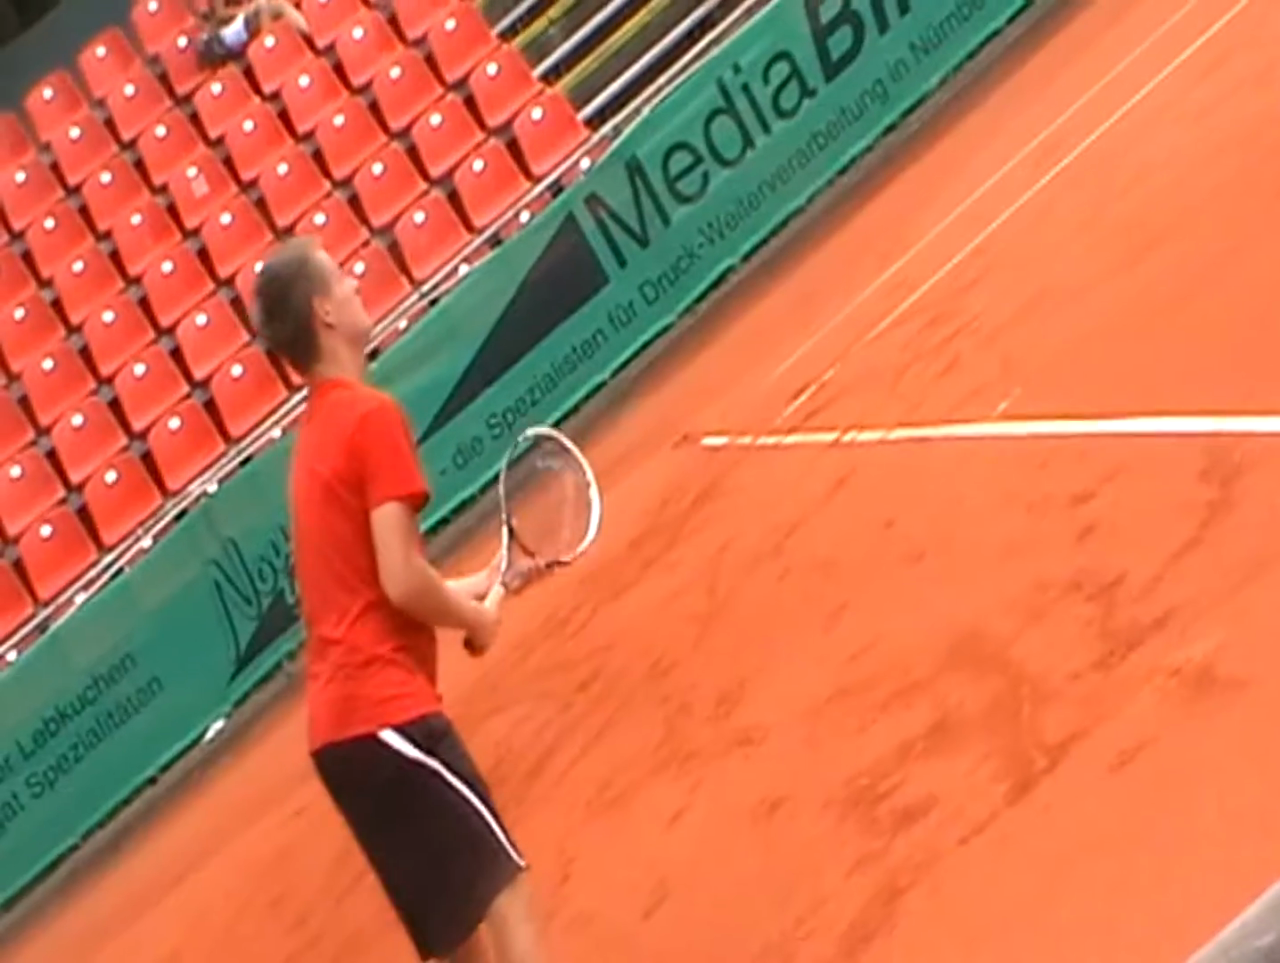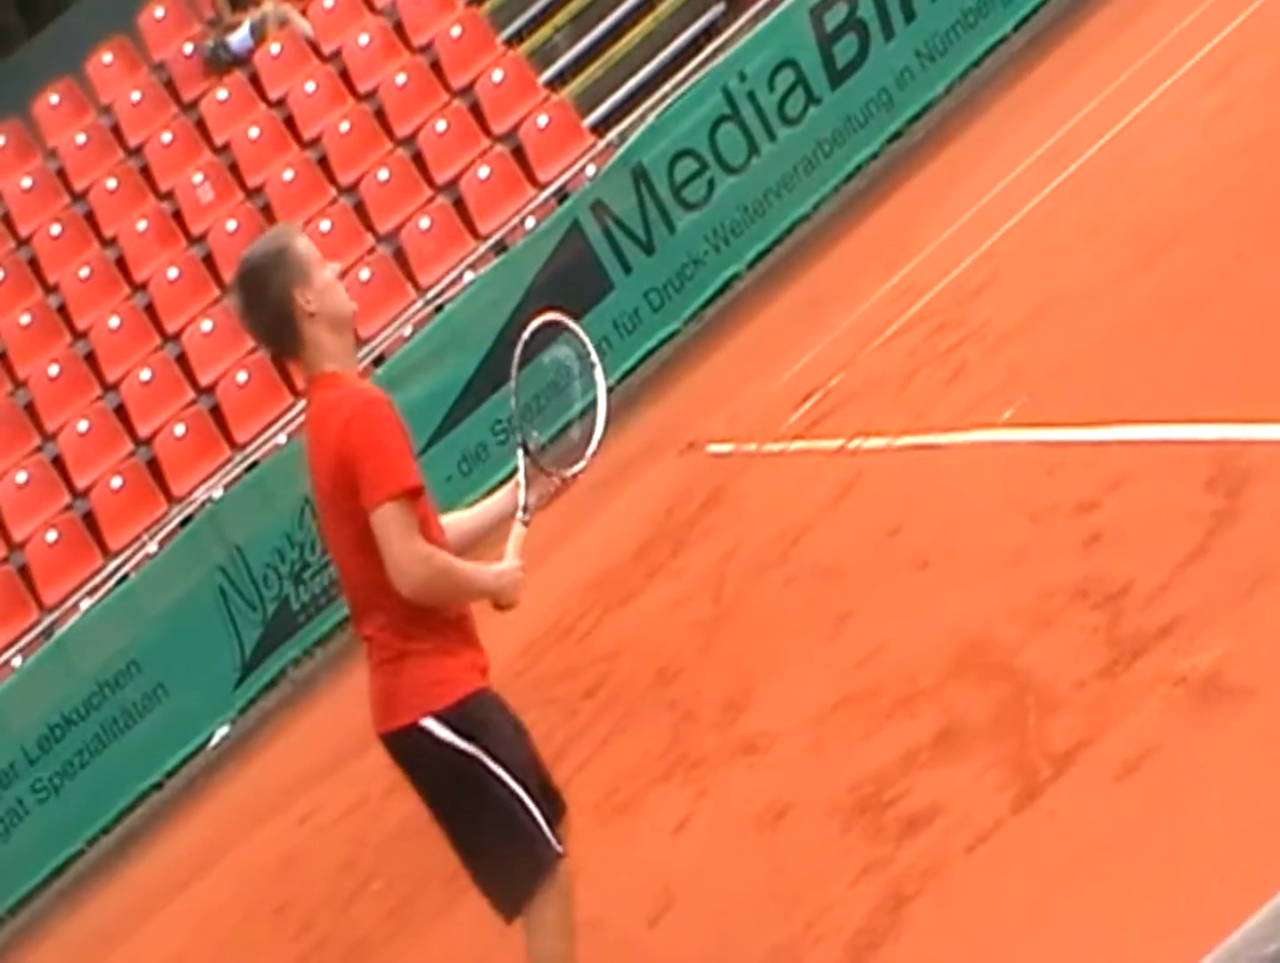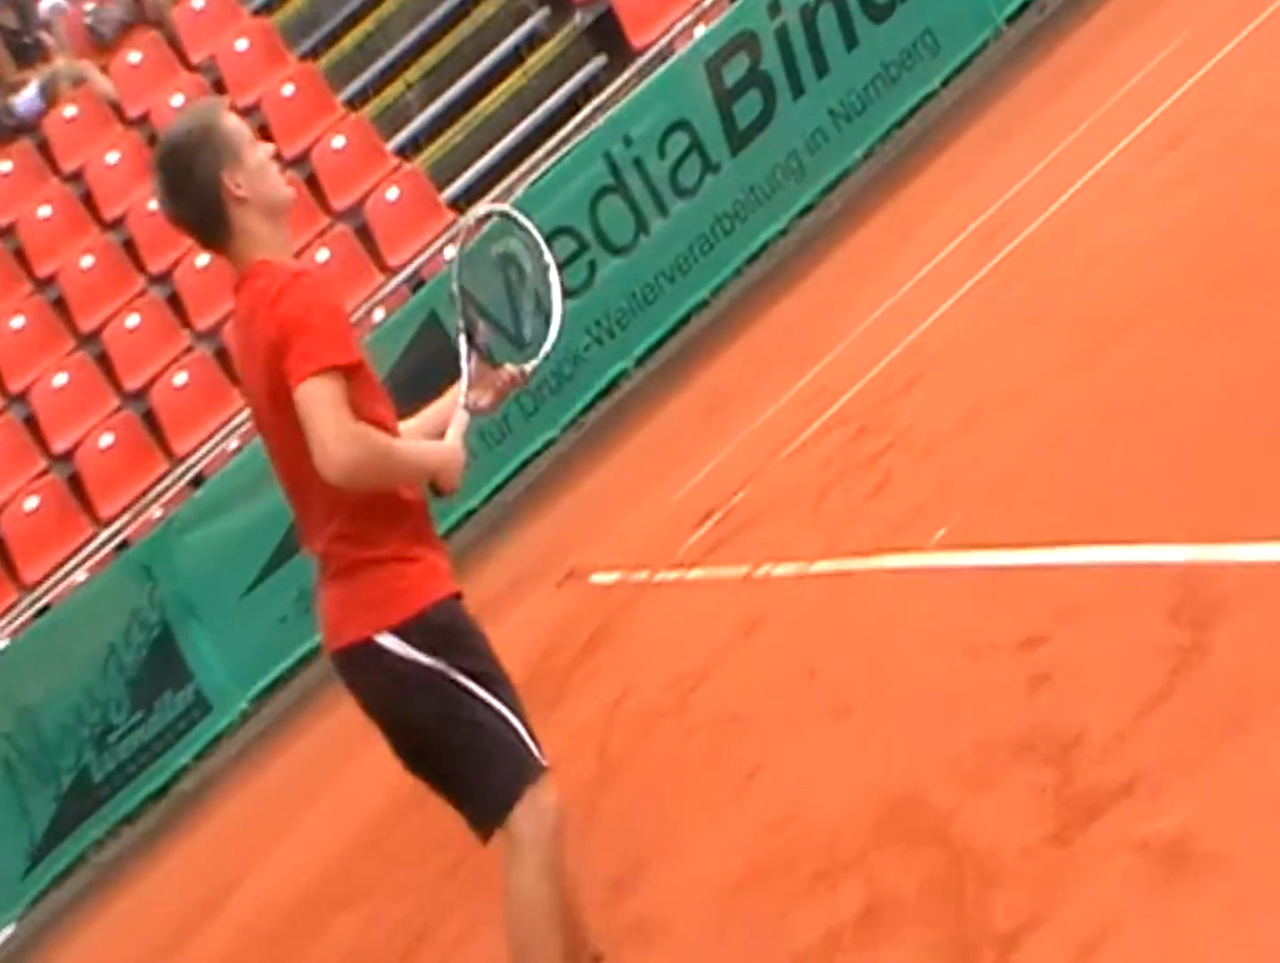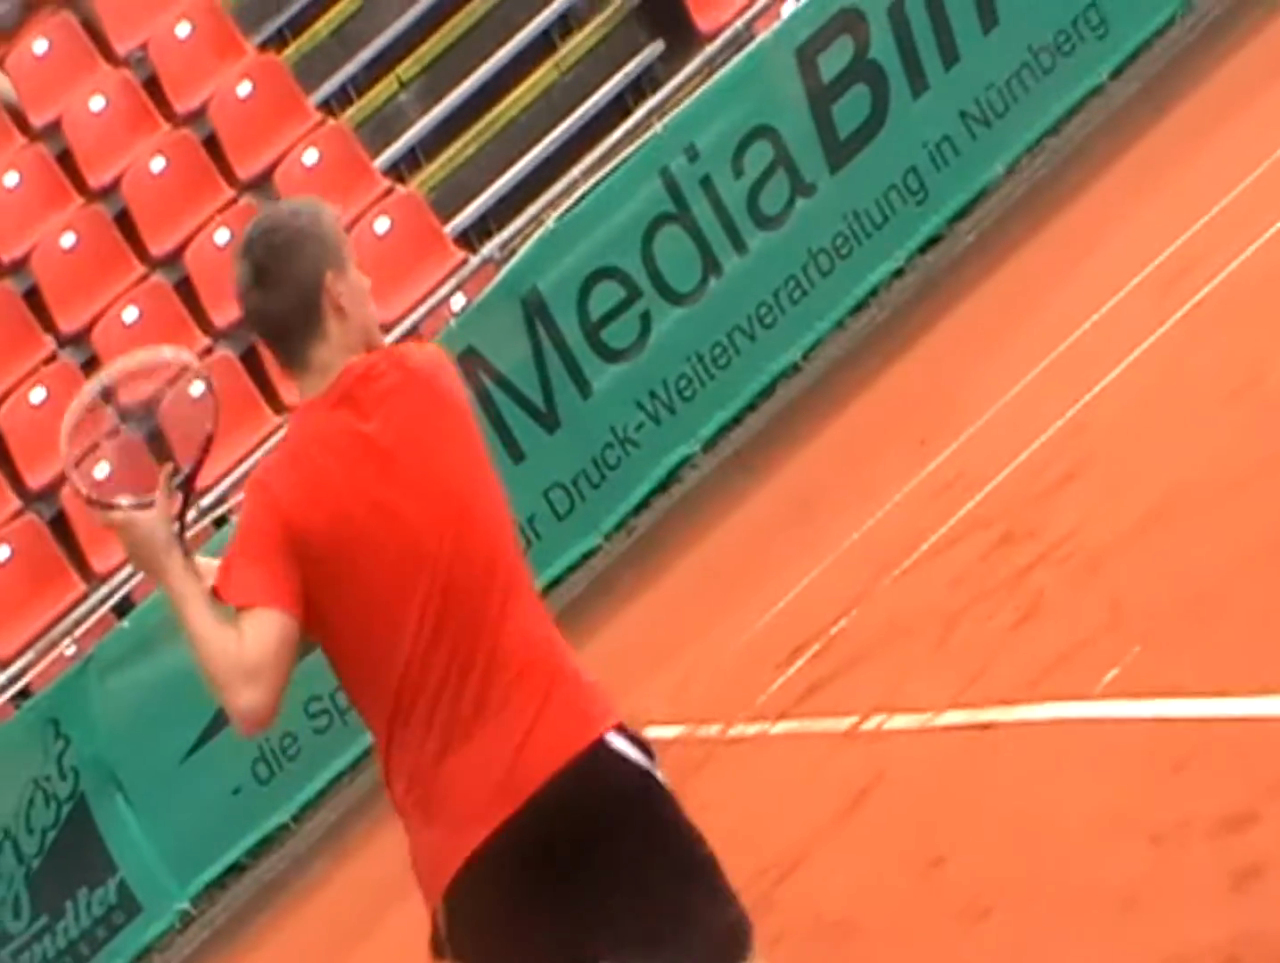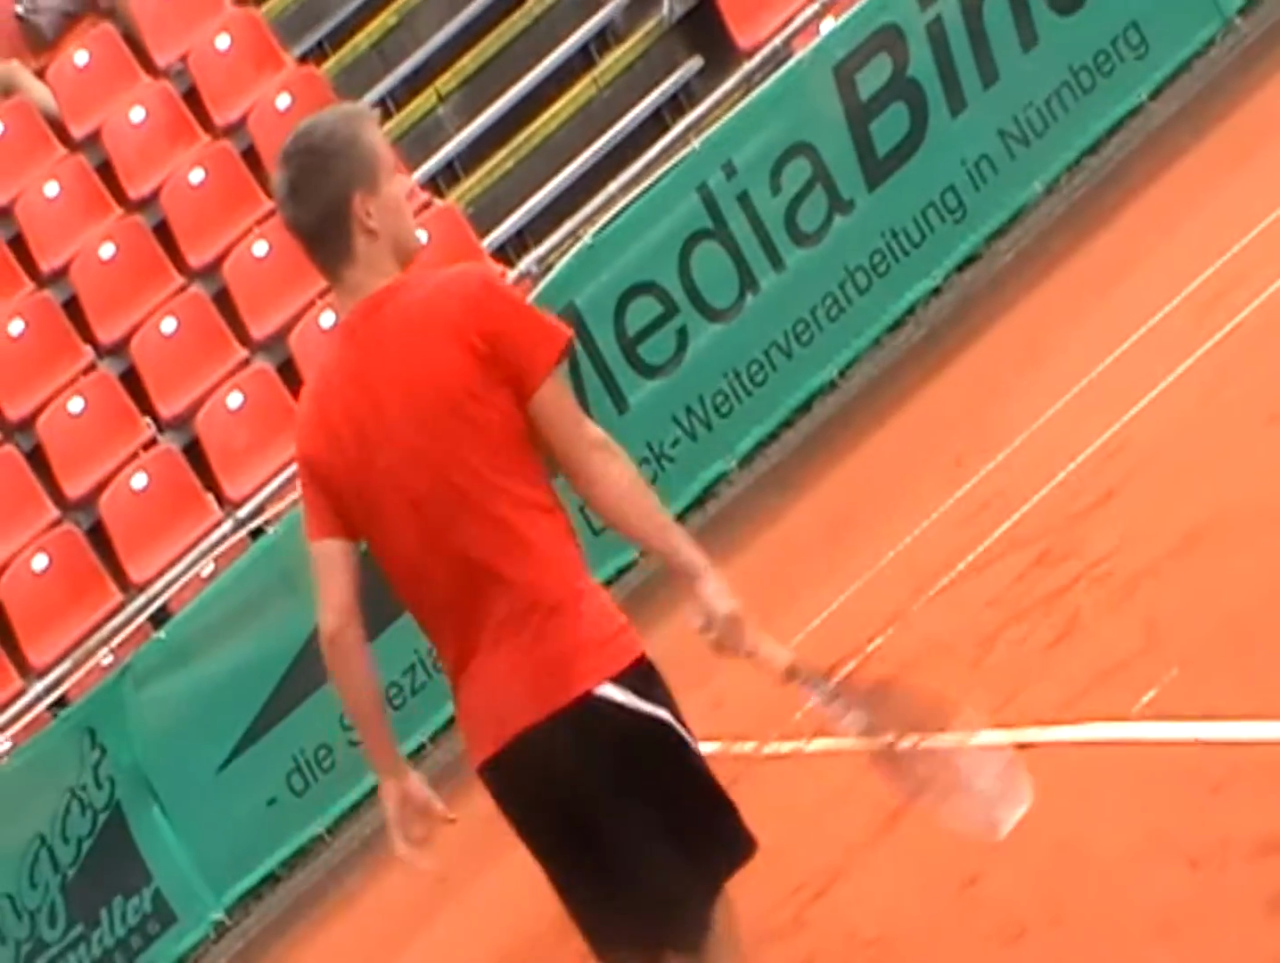
dt=0.7s
person 1, frame 1
left shoulder: (315, 435)
right shoulder: (372, 416)
right elbow: (402, 581)
left wrist: (486, 584)
right wrist: (474, 619)
left hip: (340, 713)
right hip: (385, 711)
right knee: (503, 894)
person 1, frame 2
left shoulder: (328, 412)
right shoulder: (363, 409)
right elbow: (409, 569)
left wrist: (518, 495)
right wrist: (491, 581)
left hip: (437, 681)
right hip: (436, 692)
left knee: (544, 841)
right knee: (546, 876)
person 1, frame 3
left shoulder: (261, 307)
right shoulder: (298, 297)
right elbow: (340, 454)
left wrist: (462, 400)
right wrist: (432, 459)
left hip: (381, 605)
right hip: (398, 610)
left knee: (516, 793)
right knee: (533, 808)
person 1, frame 4
left shoulder: (281, 491)
right shoulder: (431, 378)
left elbow: (254, 700)
left wrist: (173, 570)
right wrist: (236, 584)
right hip: (581, 743)
person 1, frame 5
left shoulder: (320, 417)
right shoulder: (473, 302)
left elbow: (338, 625)
right elbow: (588, 457)
left wrist: (390, 769)
right wrist: (697, 569)
left hip: (499, 719)
right hip: (584, 669)
